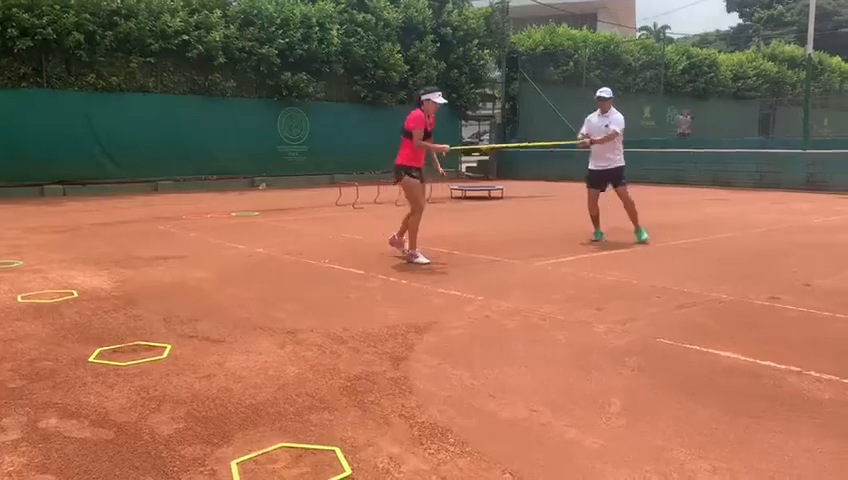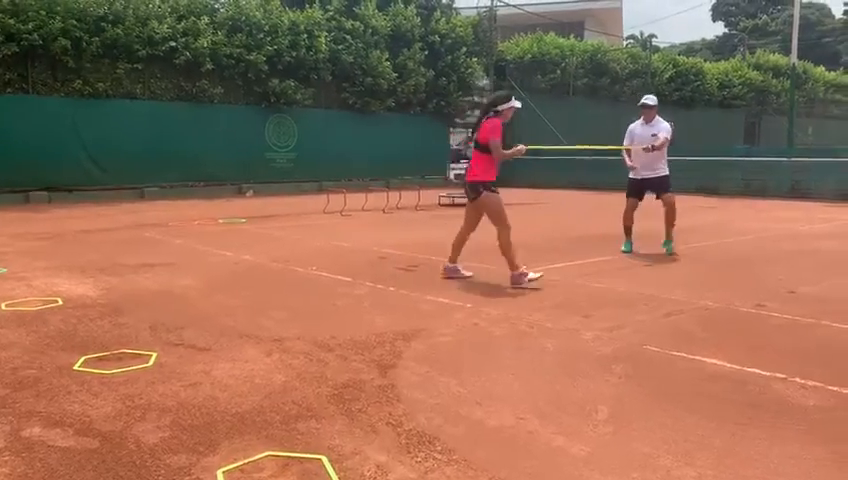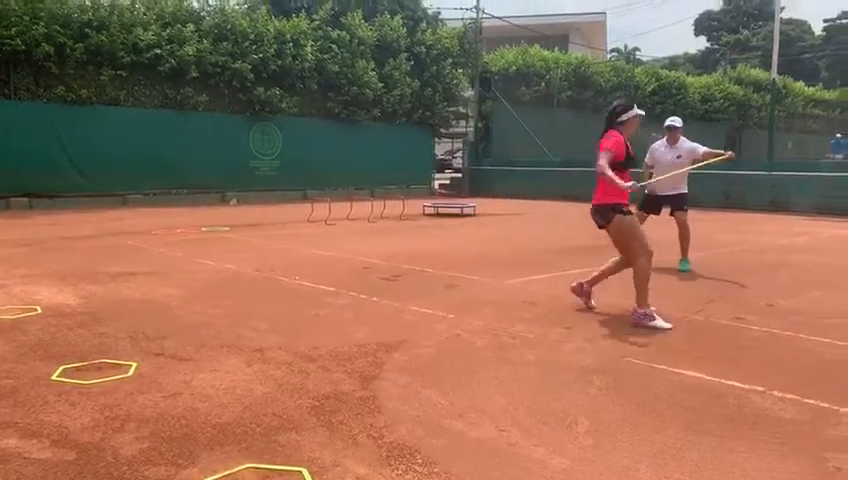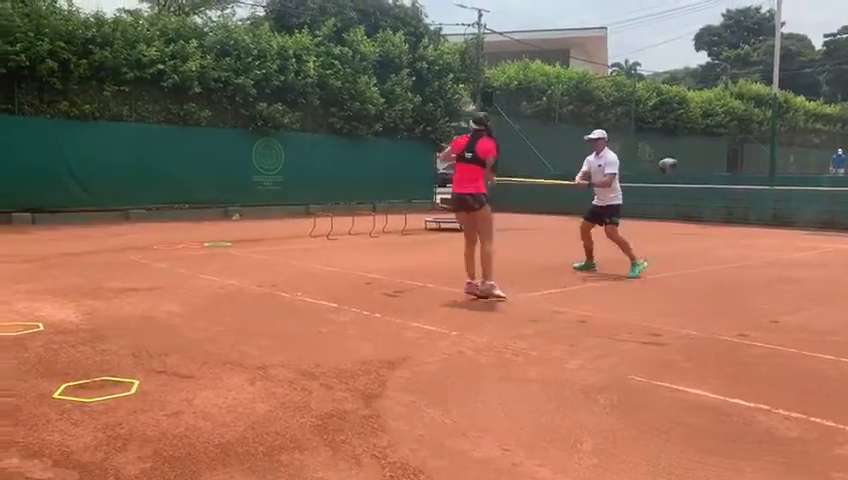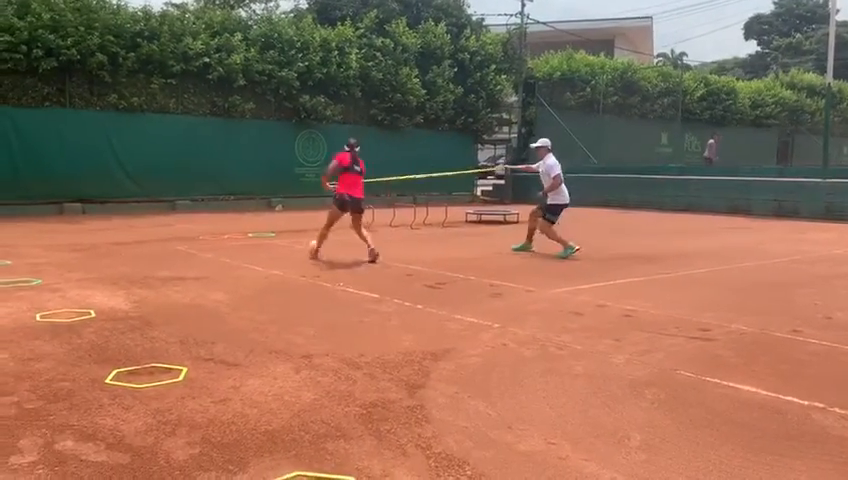
dt=1s
person 1, frame 1
left shoulder: (429, 118)
right shoulder: (417, 116)
left elbow: (427, 144)
right elbow: (417, 144)
left wrist: (437, 165)
right wrist: (440, 148)
left hip: (415, 168)
right hip: (406, 168)
left knee: (417, 208)
right knee: (419, 207)
left ankle: (398, 238)
right ankle: (412, 252)
person 1, frame 2
left shoulder: (489, 122)
right shoulder: (494, 125)
right elbow: (497, 157)
left wrist: (514, 153)
right wrist: (516, 151)
left hip: (477, 182)
right hip: (481, 184)
left knee: (469, 226)
right knee: (504, 227)
left ankle: (451, 266)
right ankle: (518, 274)
person 1, frame 3
left shoulder: (618, 138)
right shoulder: (615, 138)
right elbow: (601, 166)
right wrist: (620, 184)
left hip: (607, 206)
right hip: (611, 207)
left knee: (629, 259)
right knee: (644, 252)
left ankle: (585, 286)
right ankle: (642, 311)
person 1, frame 4
left shoulder: (460, 140)
right shoulder: (489, 145)
left elbow: (443, 157)
right elbow: (488, 174)
right wrist: (491, 177)
left hip: (457, 195)
right hip: (476, 195)
left knee: (470, 240)
right knee: (486, 240)
left ankle: (471, 282)
right ankle: (488, 284)
person 1, frame 5
left shoulder: (342, 156)
right shoulder: (361, 163)
left elbow: (329, 171)
left wrist: (326, 183)
right wrist: (335, 187)
left hip: (343, 197)
right hip: (358, 200)
left knee: (328, 225)
right knee: (358, 228)
left ankle: (315, 250)
right ankle: (371, 248)
person 2, frame 1
left shoulder: (617, 118)
right shoulder: (591, 118)
left elbow: (608, 137)
right elbow: (582, 136)
left wrist: (591, 141)
right wrist: (583, 137)
left hip: (615, 164)
right hip: (595, 165)
left knee: (624, 195)
right knee: (592, 198)
left ankle: (638, 229)
right ankle: (597, 231)
person 2, frame 2
left shoulder: (663, 126)
right shoulder: (633, 127)
left elbow: (662, 142)
right elbow: (626, 149)
left wrist: (652, 147)
right wrist: (628, 161)
left hip: (659, 173)
right hip: (637, 175)
left knee: (670, 203)
right knee: (629, 207)
left ankle: (669, 240)
right ankle: (628, 240)
person 2, frame 3
left shoulder: (689, 147)
right shoulder: (655, 147)
left elbow: (707, 153)
right elbow: (647, 167)
left wrist: (725, 153)
right wrist: (648, 183)
left hip: (678, 191)
right hip: (655, 191)
left knee: (682, 221)
right knee: (636, 220)
left ankle: (684, 259)
person 2, frame 4
left shoulder: (611, 158)
right shoulder: (590, 159)
left elbow: (608, 181)
right elbow: (583, 173)
left wrist: (589, 183)
right wrist: (578, 179)
left hip: (612, 201)
right hip: (599, 201)
left knee: (611, 233)
right knee: (584, 228)
left ankle: (636, 264)
right ankle: (589, 262)
person 2, frame 5
left shoulder: (550, 163)
right shoulder: (543, 163)
left elbow: (558, 181)
right elbow: (530, 168)
left wrist: (545, 192)
right wrist: (512, 167)
left hip: (558, 201)
right hip: (552, 199)
left knee: (544, 228)
right knee: (533, 215)
left ankle: (569, 246)
right ankle: (527, 244)
